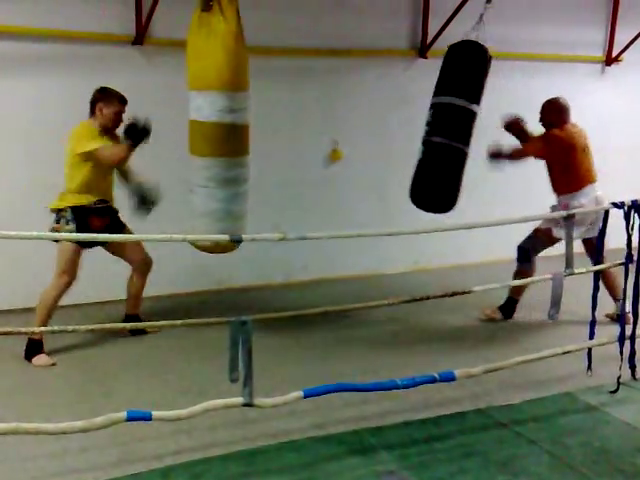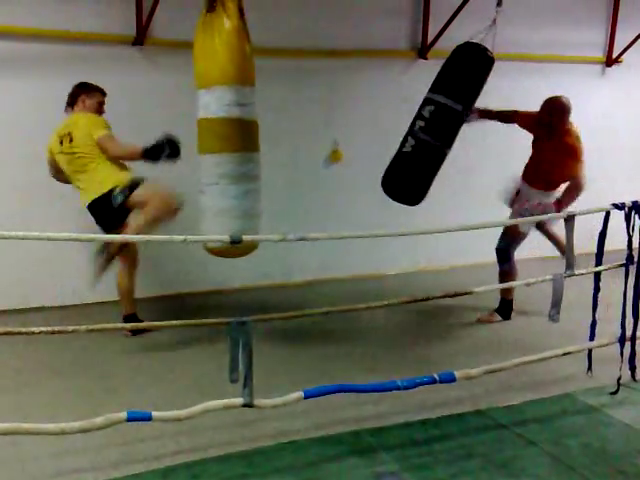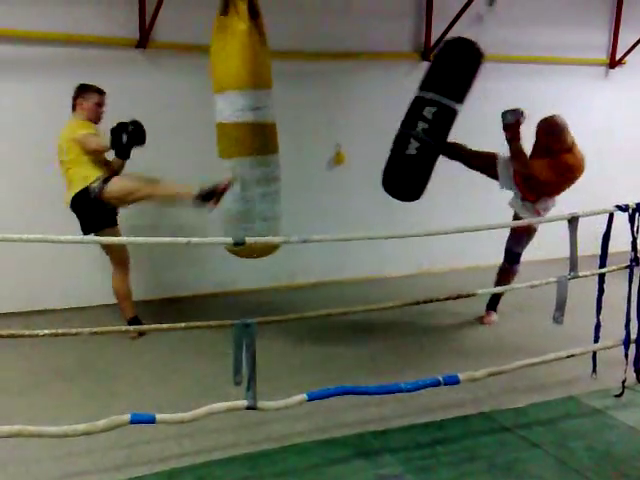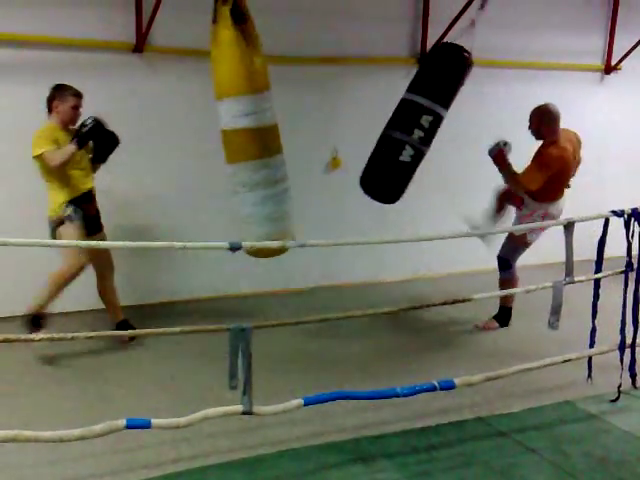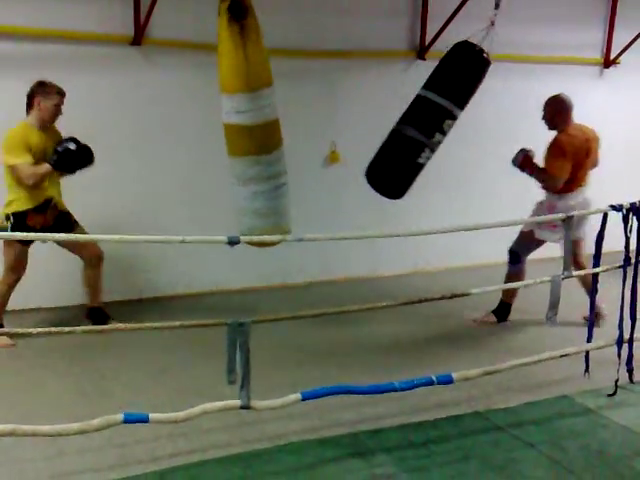
dt=0.2s
person 1, frame 1
left shoulder: (111, 135)
right shoulder: (83, 132)
left elbow: (120, 167)
right elbow: (115, 158)
left wrist: (137, 188)
right wrist: (132, 139)
left hip: (102, 212)
right hip: (75, 213)
left knee: (143, 262)
right knee: (64, 279)
left ankle: (132, 319)
right ankle: (34, 344)
person 1, frame 2
left shoulder: (55, 138)
right shoulder: (89, 121)
left elbow: (56, 173)
right elbow: (116, 151)
right wrist: (151, 152)
left hip: (98, 202)
right hip: (114, 189)
left knee: (130, 258)
right knee: (168, 203)
left ankle: (130, 318)
right ankle: (112, 248)
person 1, frame 3
left shoulder: (73, 132)
right shoulder: (80, 125)
left elbow: (103, 166)
right elbow: (96, 144)
left wrist: (122, 154)
right wrist: (120, 141)
left hip: (84, 203)
right hip: (92, 190)
left knee: (120, 261)
right knee: (145, 185)
left ankle: (131, 320)
right ankle: (201, 196)
person 1, frame 4
left shoulder: (73, 136)
right shoulder: (45, 136)
left elbow: (89, 169)
right elbow: (55, 164)
left wrist: (102, 152)
right wrist: (79, 143)
left hip: (84, 207)
right hip: (67, 208)
left knee: (105, 267)
right knee: (76, 263)
left ankle: (121, 324)
right ankle: (35, 315)
person 1, frame 5
left shoulder: (53, 133)
right elbow: (29, 178)
left hip: (53, 211)
right hip: (22, 214)
left knee: (94, 255)
left ankle: (95, 311)
person 2, frame 1
left shoulder: (557, 137)
right shoulder: (576, 132)
left elbow: (520, 153)
right elbow: (536, 145)
left wrist: (501, 153)
right wrist: (521, 130)
left hip: (574, 206)
right hip: (594, 200)
left knee: (526, 251)
right knee: (598, 259)
left ankle: (507, 308)
right ankle: (621, 310)
person 2, frame 2
left shoulder: (571, 145)
right shoulder: (546, 122)
left elbow: (577, 185)
right elbow: (513, 116)
left wrist: (557, 208)
right wrist: (482, 113)
left hip: (538, 199)
right hip: (528, 188)
left knee: (504, 250)
left ankle: (505, 308)
right ankle: (564, 247)
person 2, frame 3
left shoulder: (571, 163)
right shoulder: (548, 135)
left elbow: (525, 169)
left wrist: (512, 136)
left hip: (535, 203)
right hip: (518, 174)
left knee: (513, 253)
right knee: (468, 156)
left ankle: (492, 306)
right ankle: (441, 148)
person 2, frame 4
left shoulder: (550, 155)
right shoulder: (571, 137)
left elbow: (522, 185)
right elbow: (577, 161)
left wrist: (502, 163)
left hip: (542, 210)
right hip: (533, 196)
left knee: (506, 258)
right knee: (505, 194)
left ankle: (503, 315)
person 2, frame 5
left shoulder: (562, 142)
right shoulder: (590, 134)
left elbow: (554, 182)
right elbow: (593, 163)
left wrist: (529, 166)
left hip: (559, 205)
right hip: (579, 201)
left knee: (517, 253)
right knee: (577, 258)
left ankle: (502, 310)
right ankle: (596, 307)
